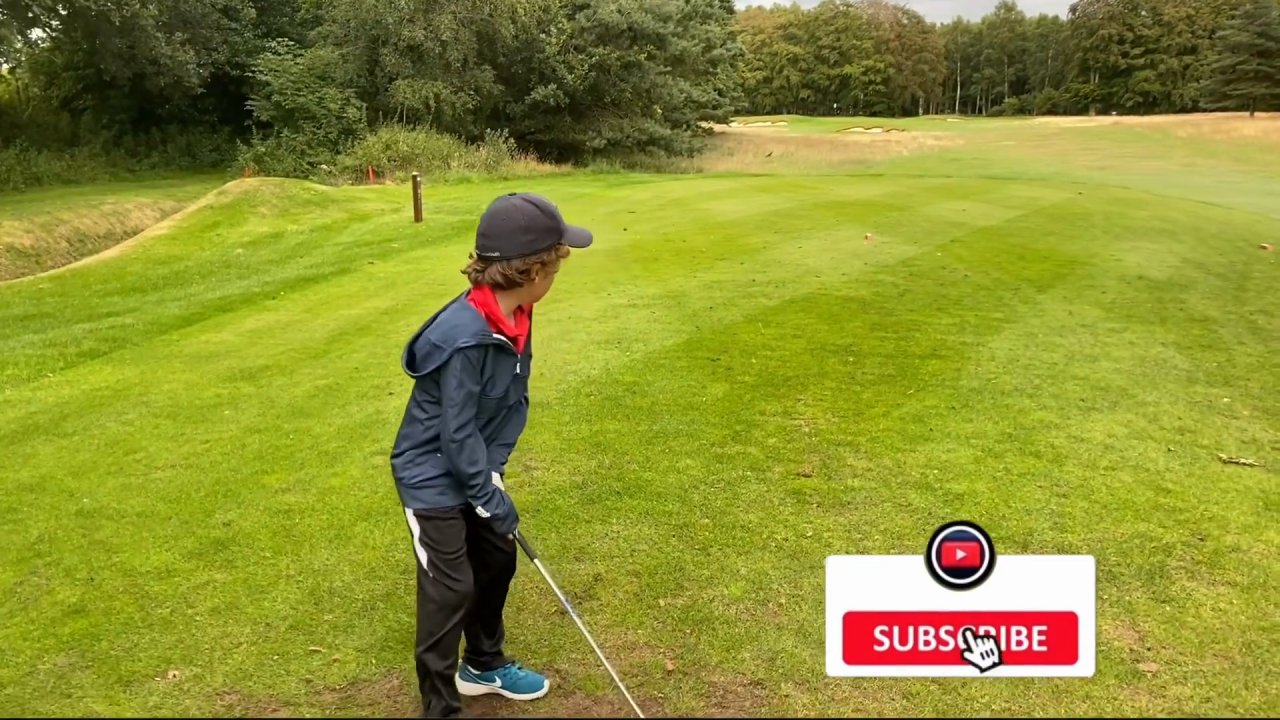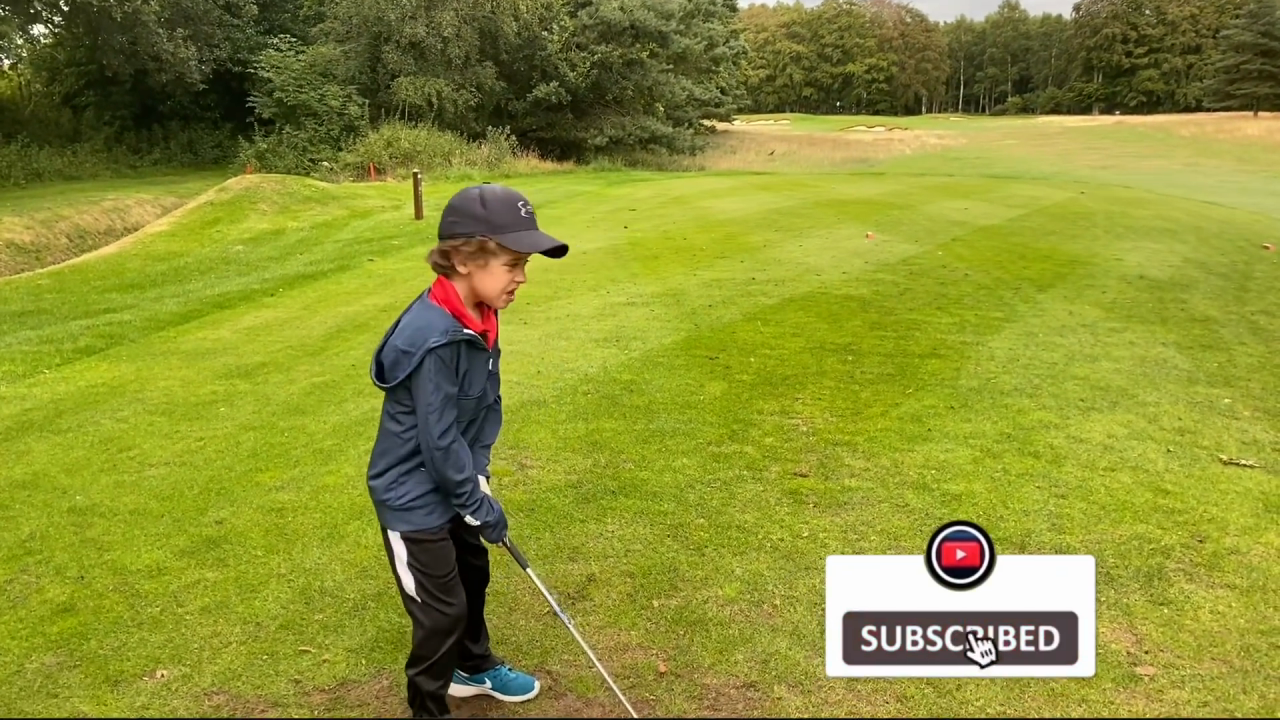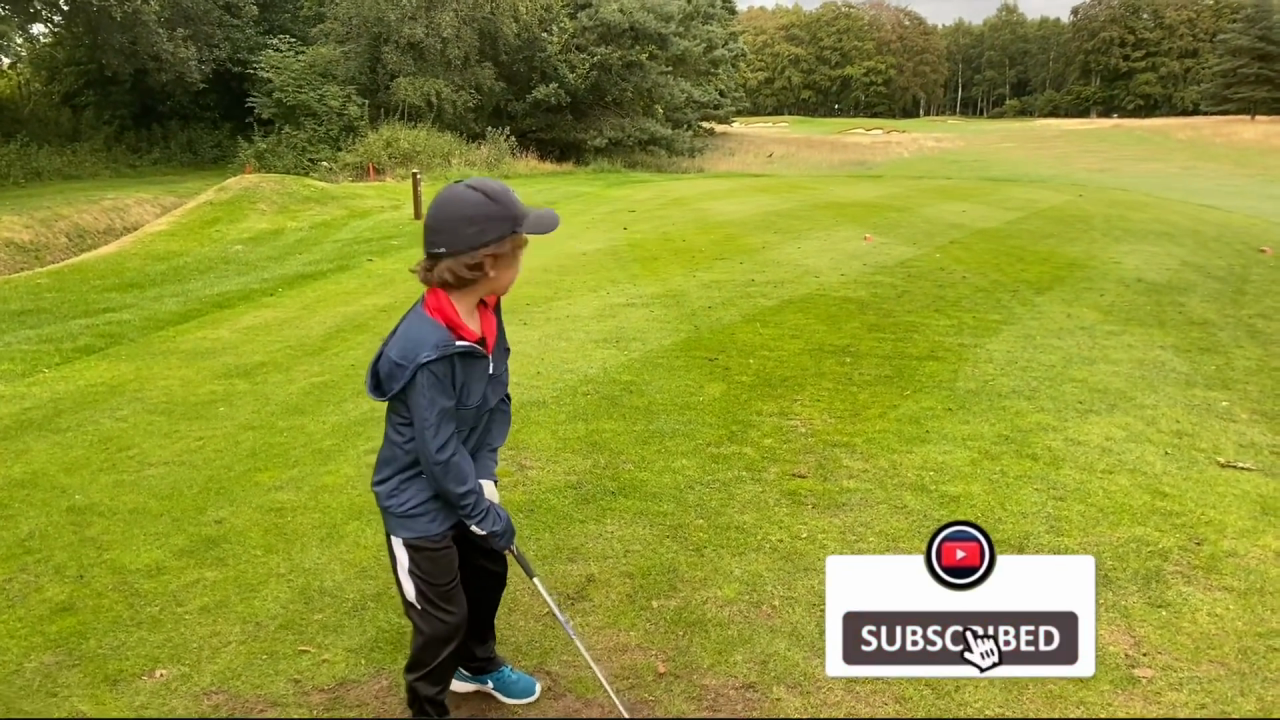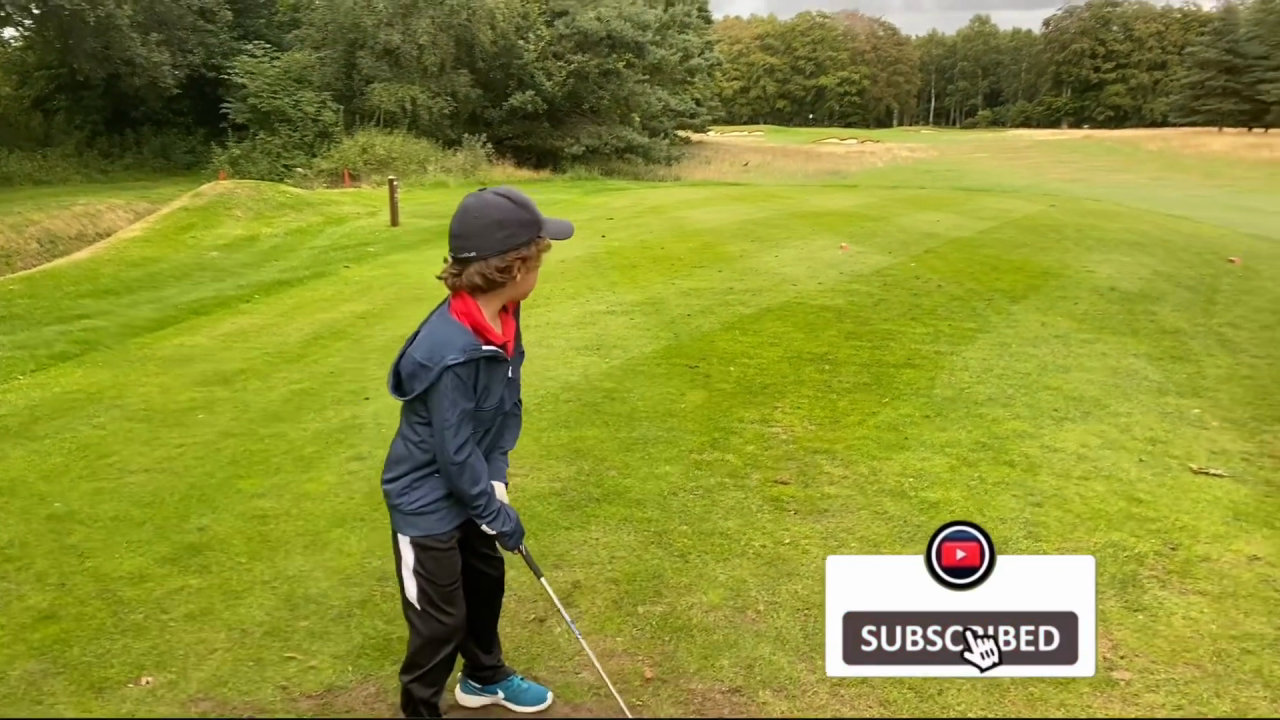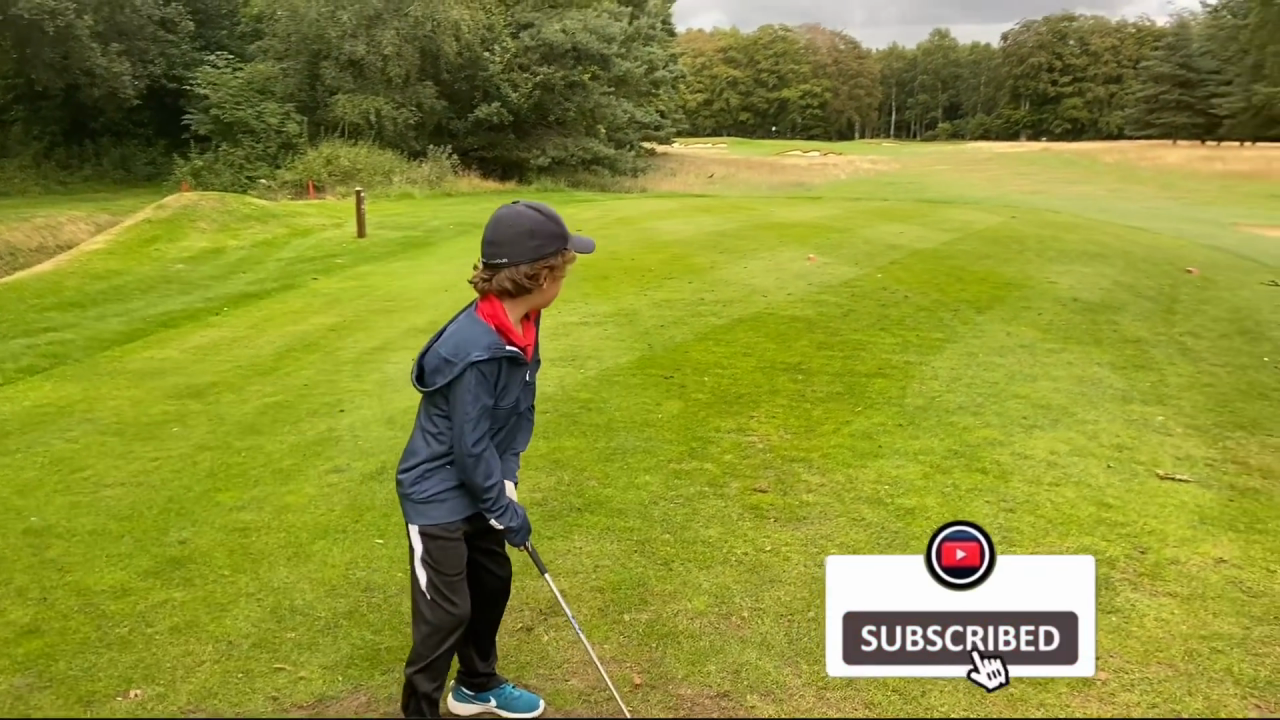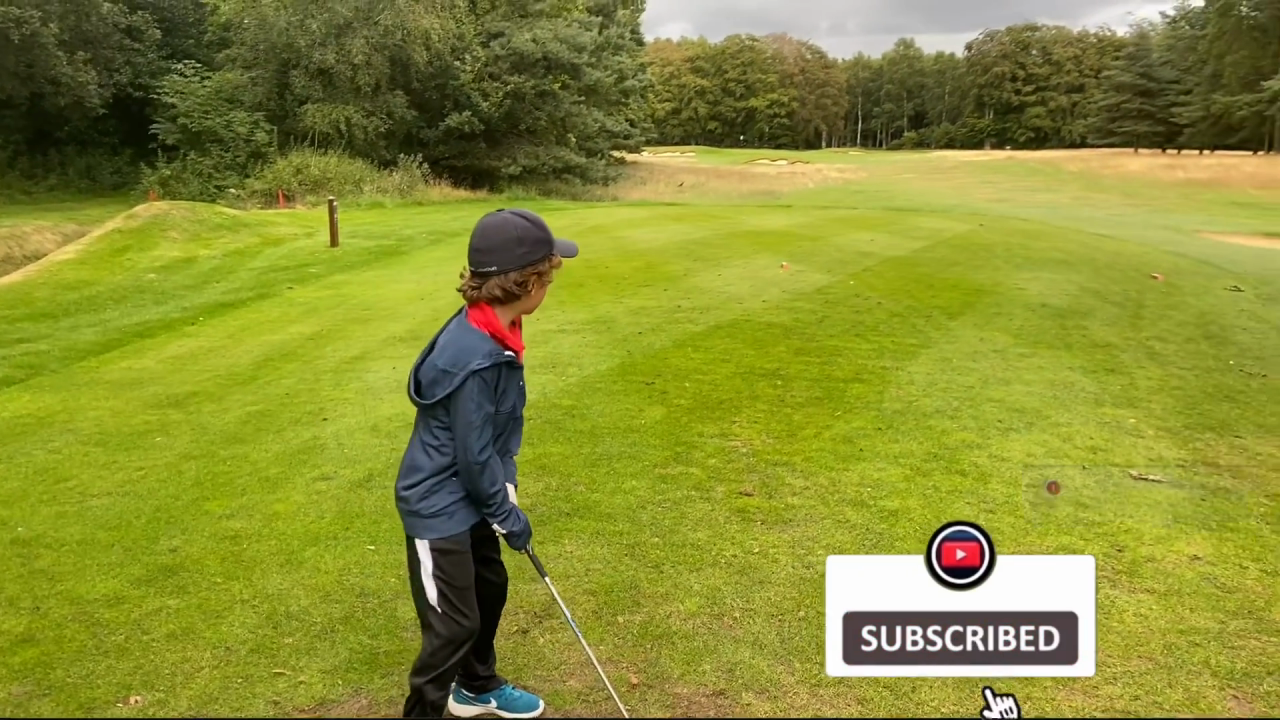
dt=0.3s
person 1, frame 1
left shoulder: (514, 316)
right shoulder: (462, 338)
left elbow: (514, 402)
right elbow: (457, 433)
left wrist: (495, 473)
right wrist: (491, 496)
left hip: (473, 469)
right hip: (433, 477)
left knee: (497, 561)
right knee: (451, 589)
left ankle: (483, 664)
person 1, frame 2
left shoulder: (479, 318)
right shoulder: (431, 339)
left elbow: (487, 406)
right elbow: (439, 440)
left wrist: (479, 479)
right wrist: (478, 504)
left hip: (453, 486)
right hip: (415, 496)
left knee: (472, 576)
right knee: (441, 609)
left ankle: (474, 667)
person 1, frame 3
left shoulder: (486, 313)
right shoulder: (426, 350)
left elbow: (497, 402)
right elbow: (439, 451)
left wrist: (486, 479)
right wrist: (483, 512)
left hip: (462, 489)
right hip: (421, 503)
left knee: (488, 575)
right knee: (443, 616)
left ankle: (477, 664)
person 1, frame 4
left shoulder: (502, 318)
right shoulder: (449, 353)
left elbow: (507, 407)
right elbow: (453, 452)
left wrist: (497, 481)
right wrist: (494, 513)
left hip: (468, 490)
right hip: (428, 501)
left knee: (486, 580)
right knee: (440, 618)
left ankle: (485, 677)
person 1, frame 5
left shoulder: (522, 325)
right shoulder: (472, 351)
left elbow: (520, 411)
right elbow: (470, 446)
left wrist: (508, 481)
right wrist: (504, 509)
left hip: (479, 486)
right hip: (439, 493)
left knee: (493, 582)
right knee: (447, 612)
person 1, frame 6
left shoulder: (497, 332)
right shoulder: (471, 360)
left elbow: (505, 424)
right elbow: (474, 454)
left wrist: (507, 489)
right wrist: (507, 515)
left hip: (467, 498)
right hip: (439, 505)
left knee: (489, 588)
right knee: (454, 622)
